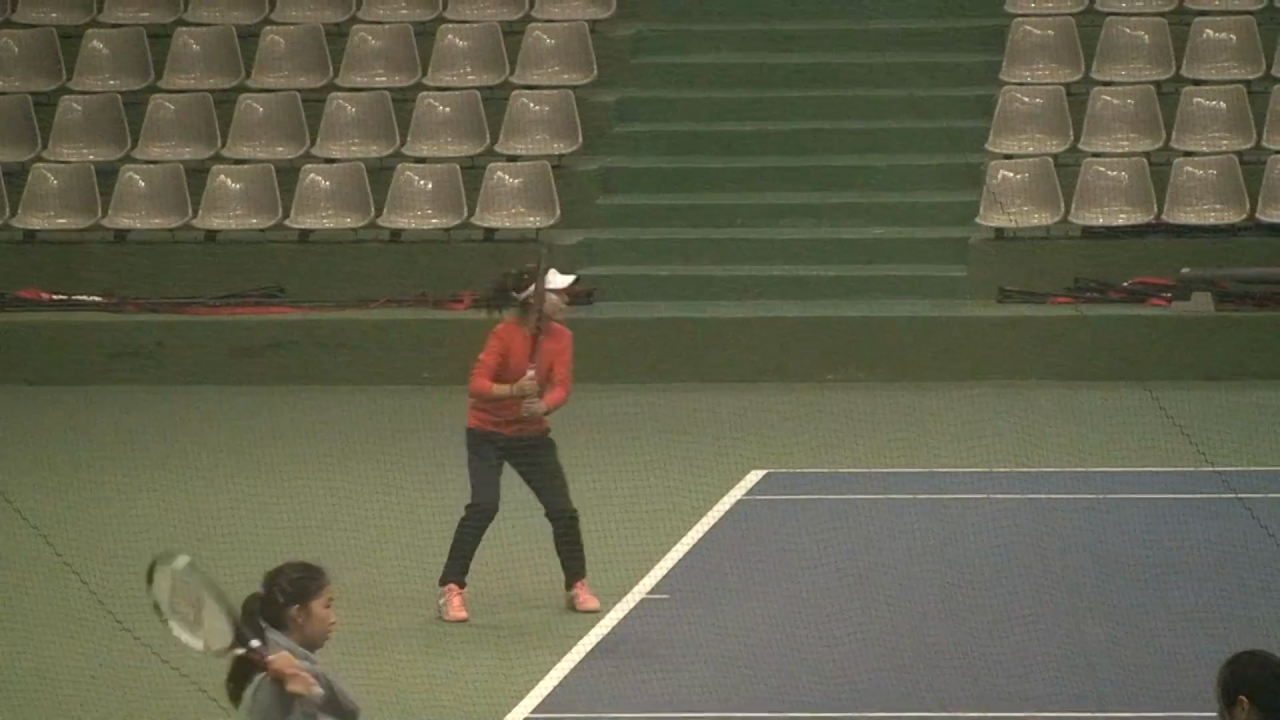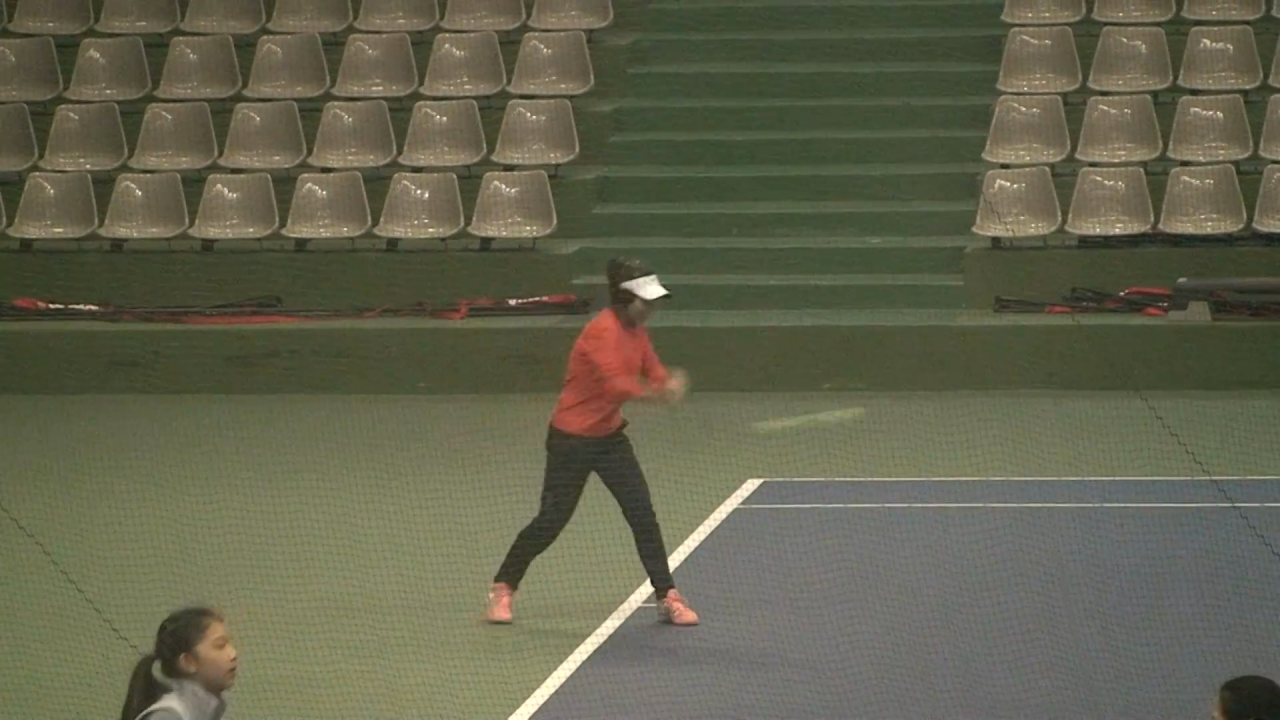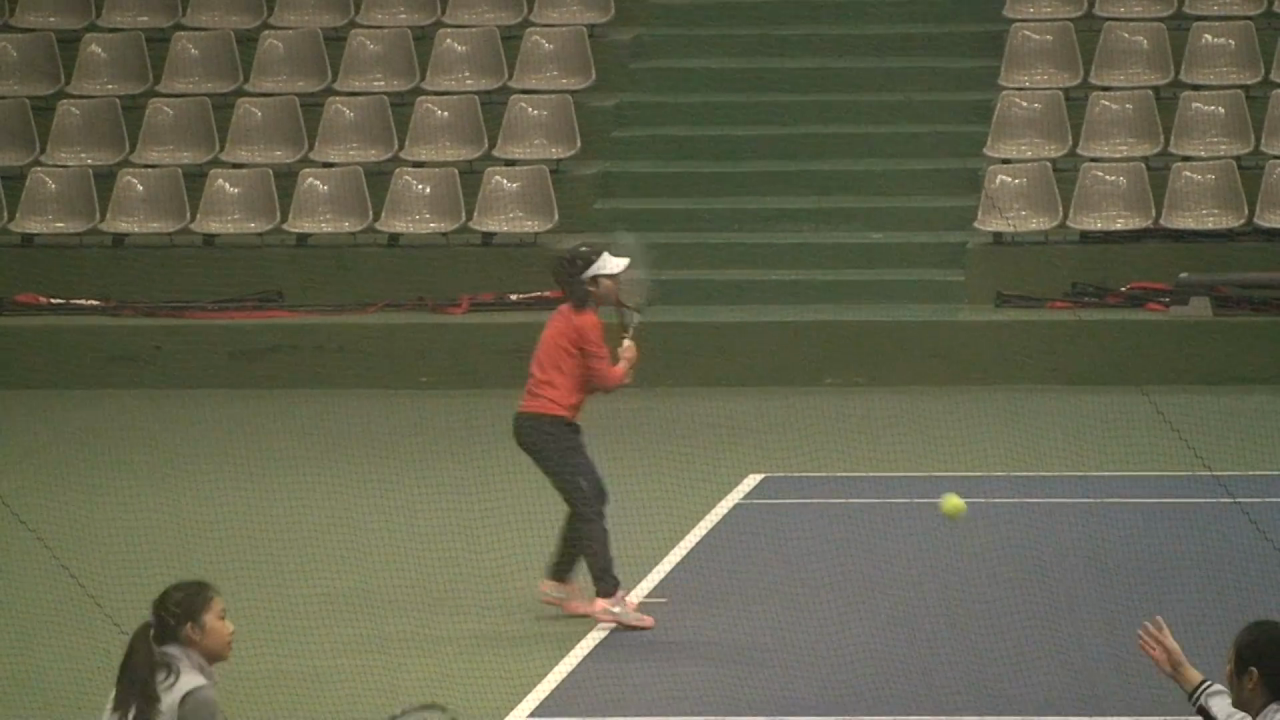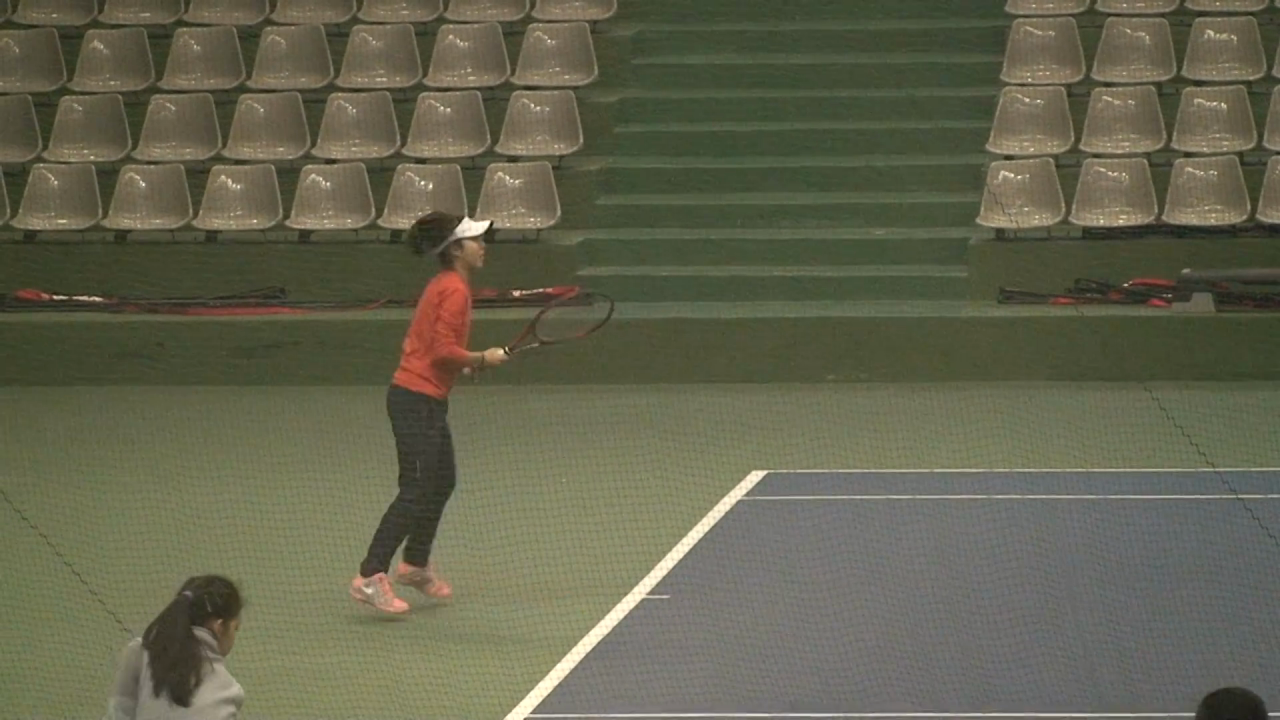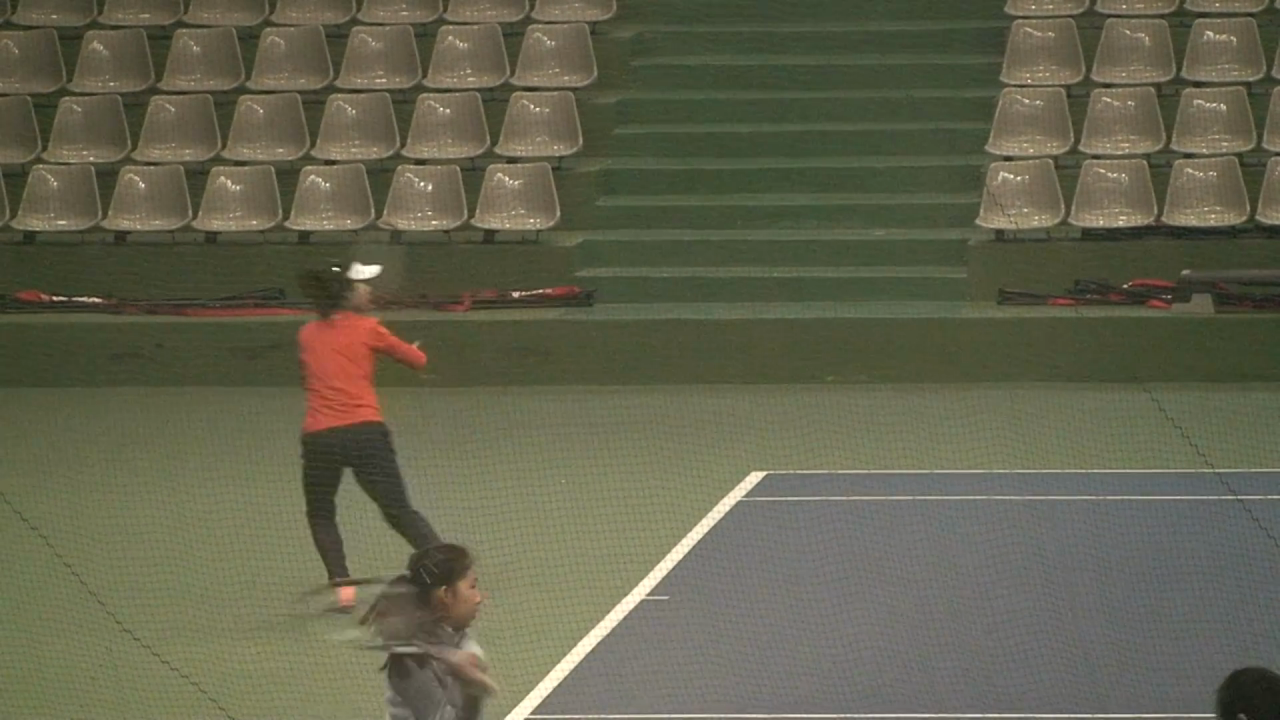
dt=0.7s
person 1, frame 1
left shoulder: (561, 337)
right shoulder: (504, 334)
left elbow: (561, 387)
right elbow: (478, 384)
left wrist: (544, 404)
right wrist: (510, 392)
left hip: (533, 436)
right hip: (487, 434)
left knee: (563, 511)
right knee: (484, 506)
left ankle: (576, 585)
right ankle: (451, 590)
person 1, frame 2
left shoulder: (636, 332)
right shoulder: (602, 331)
left elbow: (654, 372)
right elbow: (618, 385)
left wrist: (670, 383)
right wrist: (658, 392)
left hip: (609, 437)
right hip: (572, 440)
left knee: (642, 515)
right knee: (551, 521)
left ankle: (667, 597)
right ankle: (504, 587)
person 1, frame 3
left shoulder: (569, 314)
right shoulder: (587, 322)
right elbow: (605, 380)
left wrist: (614, 363)
right wrist: (626, 359)
left hip: (538, 423)
right hip: (549, 425)
left knee: (589, 502)
right knee: (591, 505)
left ankle: (560, 583)
right ankle: (608, 599)
person 1, frame 4
left shoulder: (445, 285)
right shoulder: (455, 290)
right elbow: (443, 350)
left wrist: (468, 362)
right wrist: (482, 358)
left hip: (425, 398)
right hip: (416, 400)
left knee: (442, 482)
right knee: (416, 492)
left ankle: (414, 565)
right ankle: (370, 576)
person 1, frame 5
left shoulder: (308, 333)
right shoulder: (367, 328)
right elbow: (416, 359)
right wrist: (411, 350)
left hip: (319, 437)
right hip: (366, 433)
left knee: (319, 513)
right knee: (401, 512)
left ankle: (344, 588)
